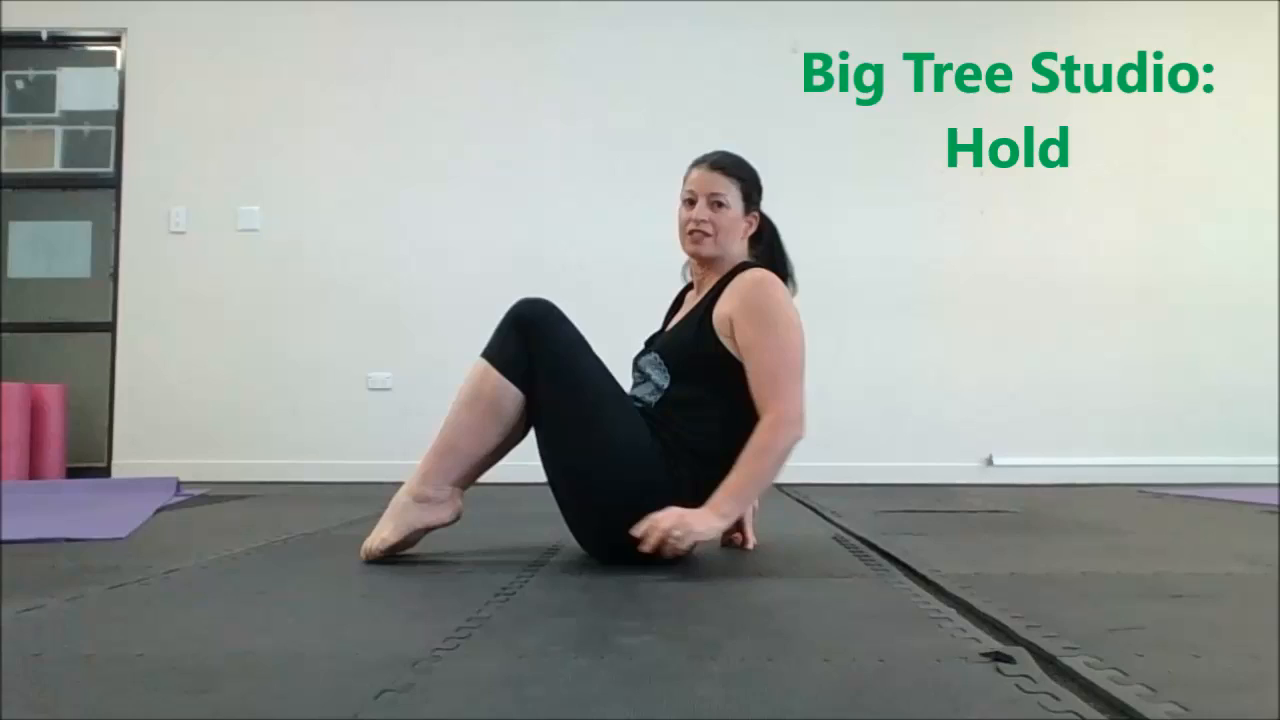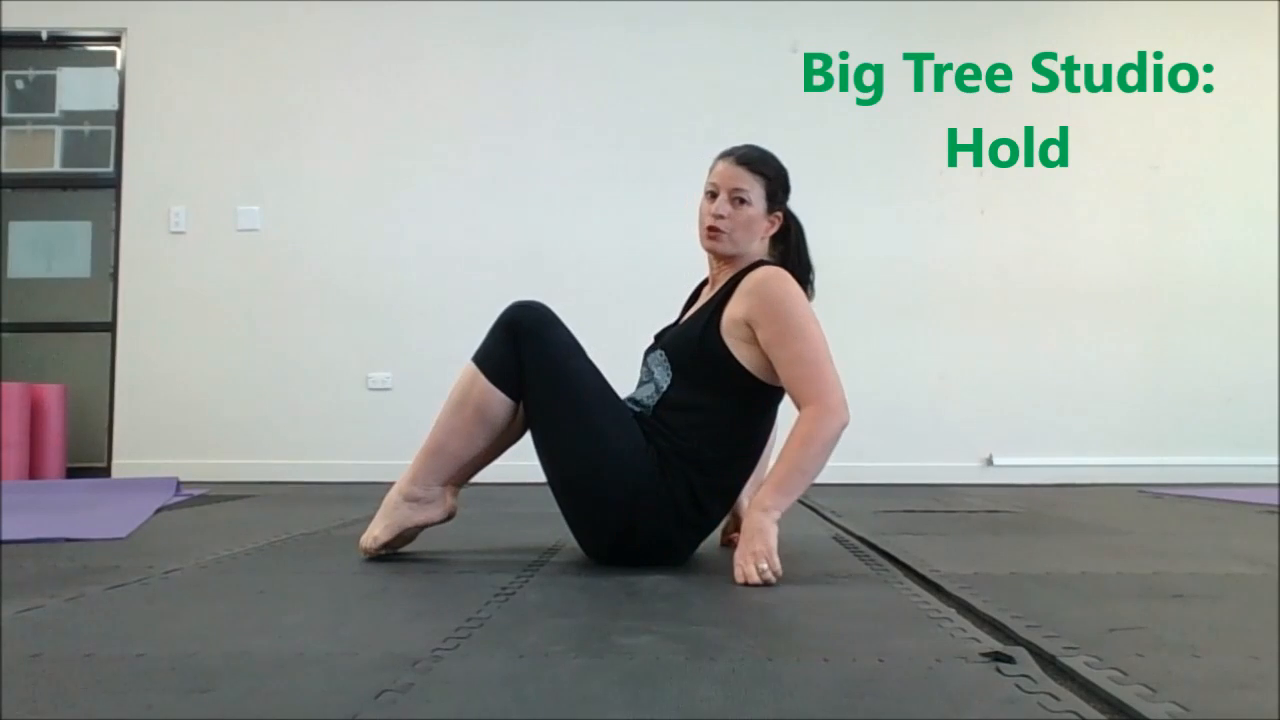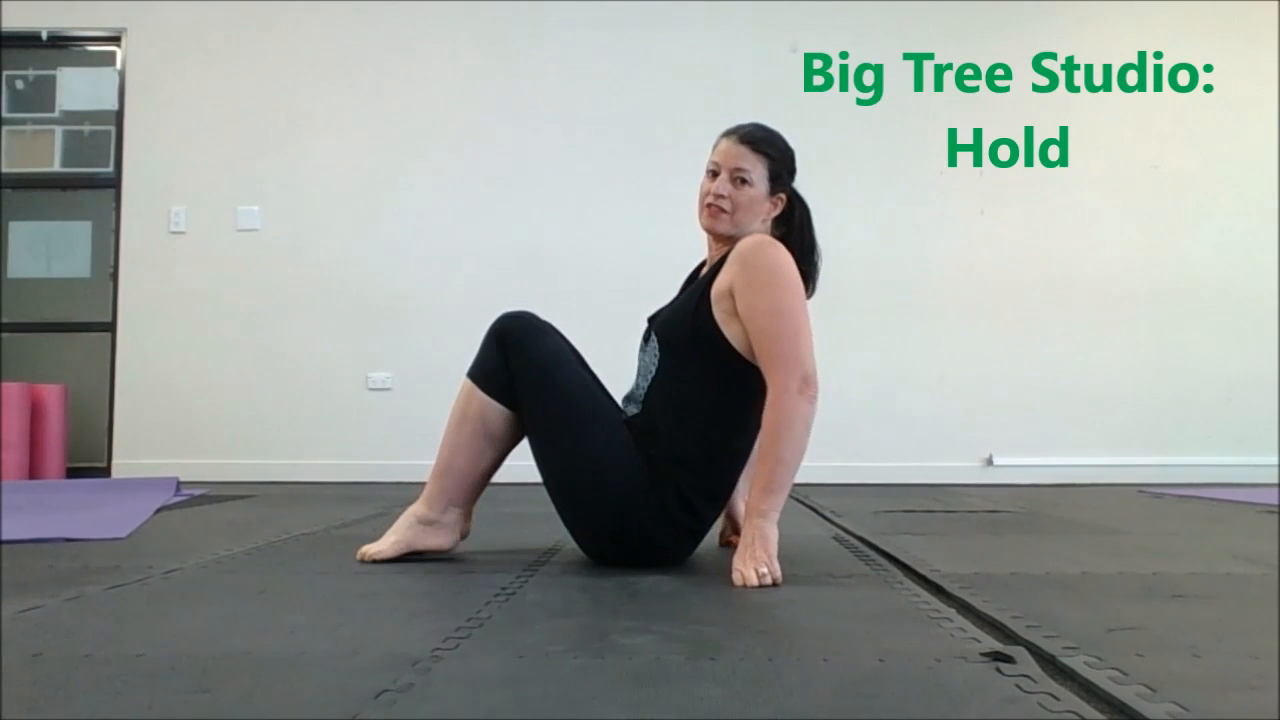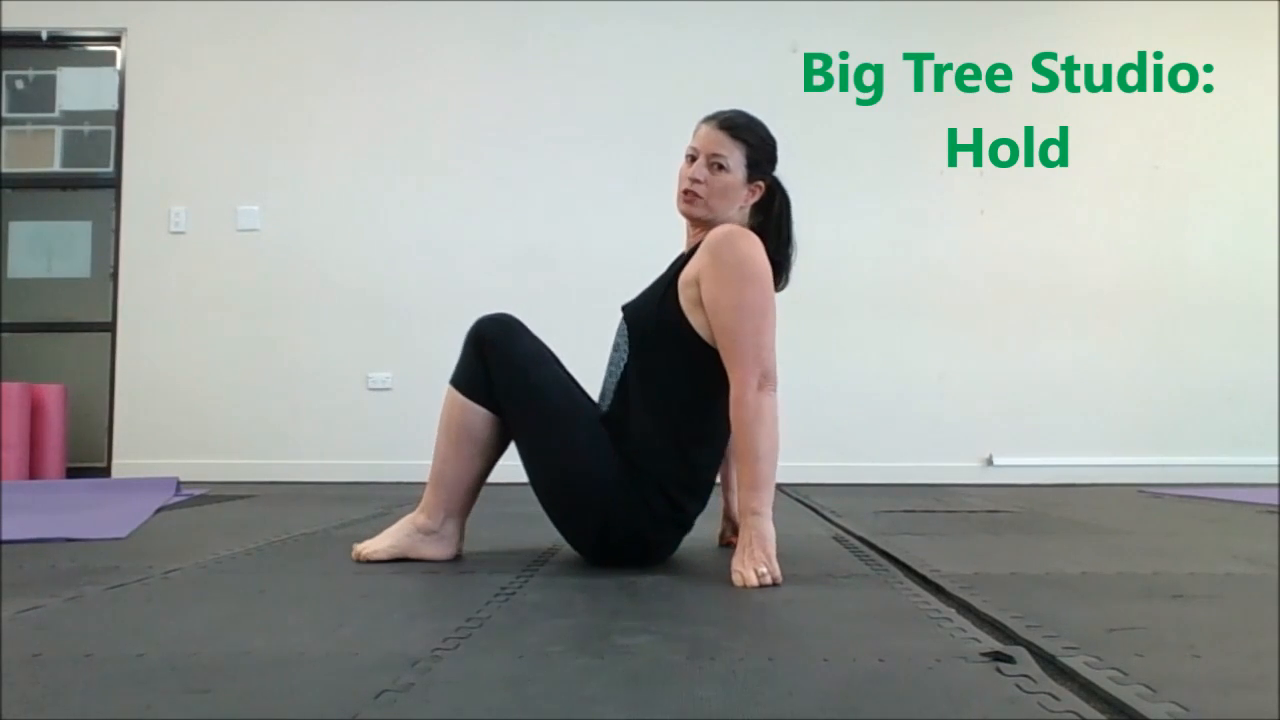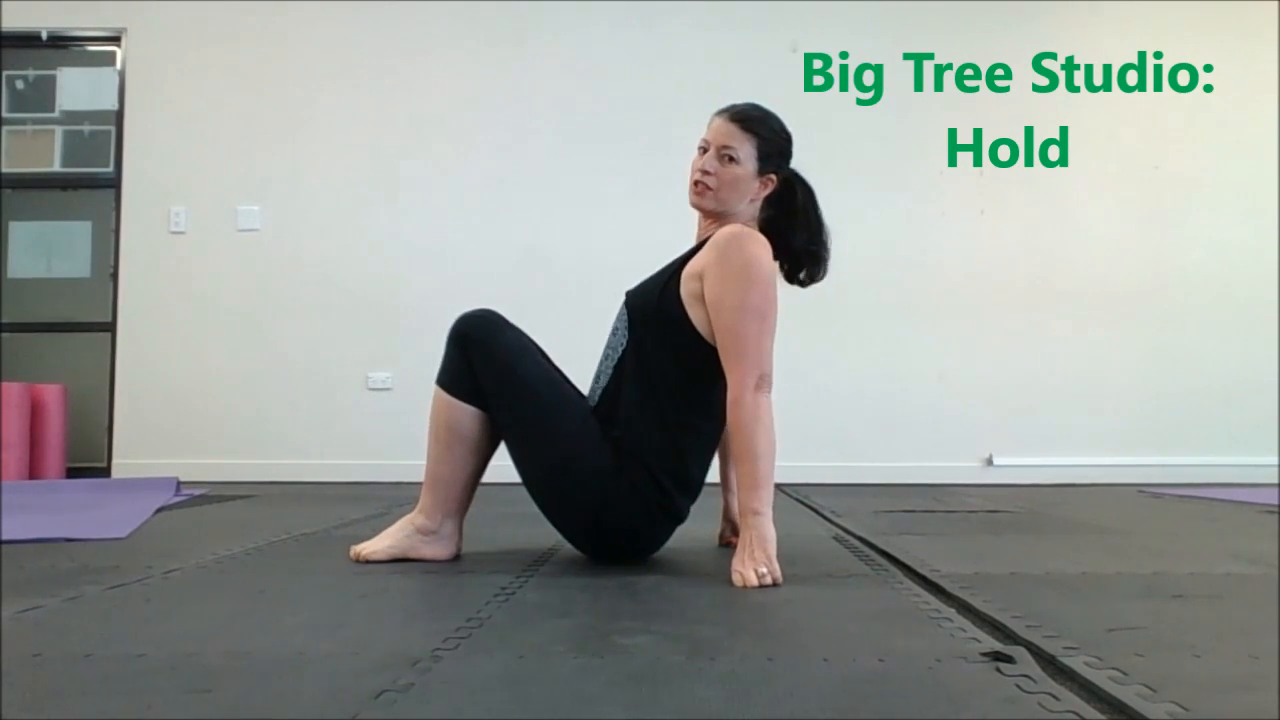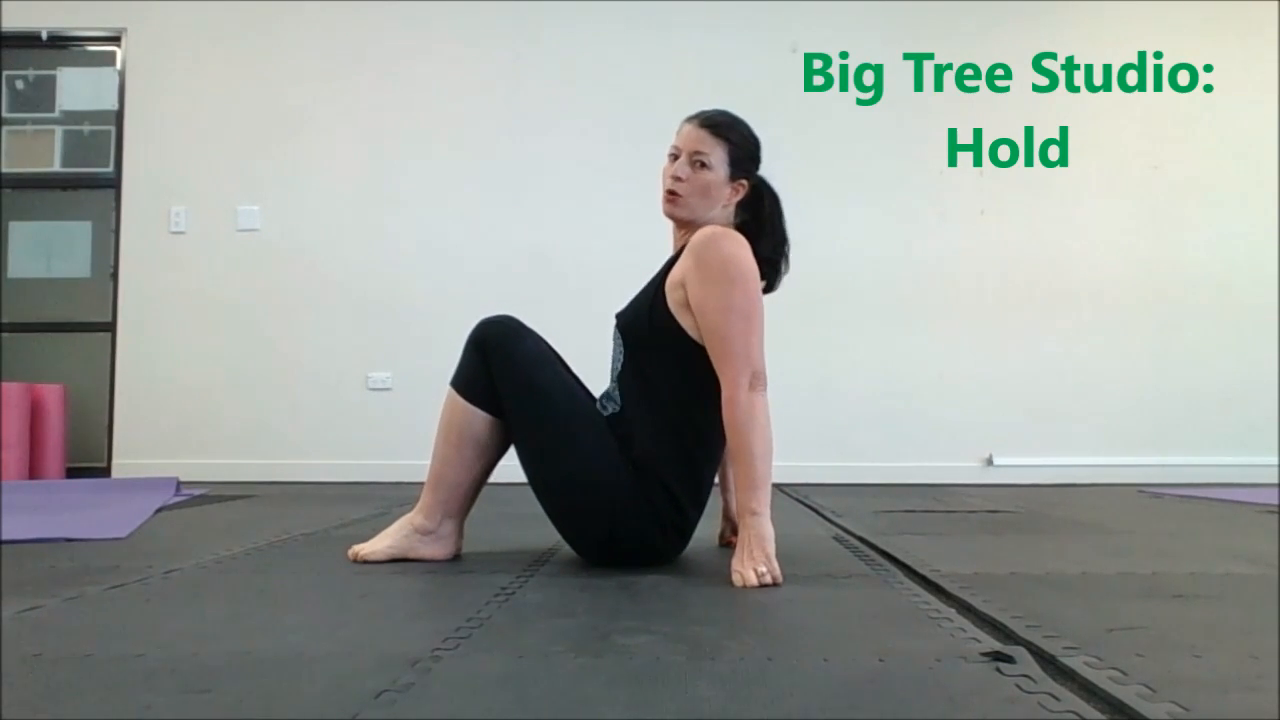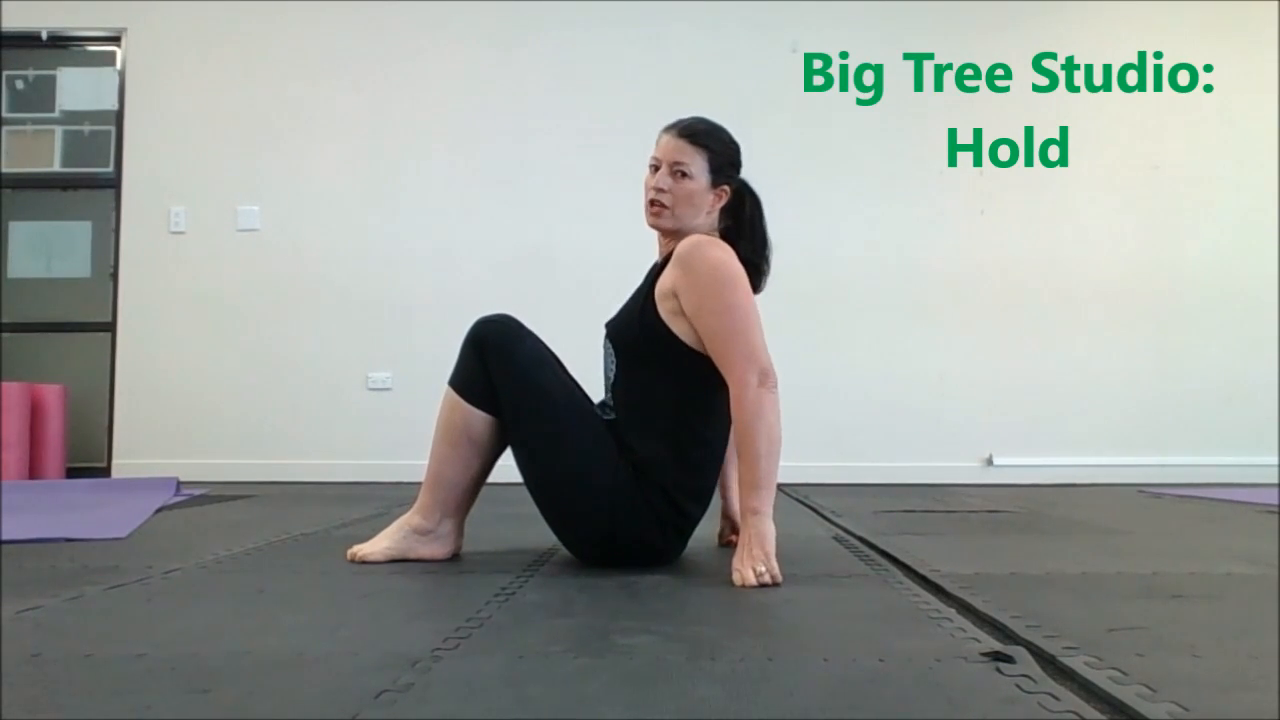
dt=0.4s
person 1, frame 1
left shoulder: (757, 291)
right shoulder: (689, 298)
left elbow: (785, 419)
left wrist: (713, 514)
right wrist: (728, 505)
left hip: (649, 504)
right hip: (630, 501)
left knee: (534, 323)
left ankle: (428, 494)
right ankle: (438, 490)
person 1, frame 2
left shoulder: (768, 289)
right shoulder: (712, 292)
left elbow: (827, 409)
right elbow: (741, 404)
left wrist: (763, 515)
right wrist: (739, 500)
left hip: (648, 513)
right hip: (639, 504)
left knee: (526, 327)
right knee: (532, 351)
left ankle: (419, 494)
right ankle: (434, 488)
person 1, frame 3
left shoulder: (760, 258)
right shoulder: (713, 270)
left elbow: (796, 388)
right elbow: (732, 393)
left wrist: (762, 523)
right wrist: (735, 504)
left hip: (649, 516)
right hip: (644, 509)
left knee: (517, 338)
right knee: (525, 341)
left ankle: (436, 517)
right ankle: (445, 512)
person 1, frame 4
left shoulder: (731, 249)
right shoulder: (704, 257)
left elbow: (755, 386)
right elbow: (714, 393)
left wrist: (757, 524)
right wrist: (733, 507)
left hip: (627, 513)
right hip: (630, 504)
left knee: (495, 340)
right knee: (501, 345)
left ankle: (435, 528)
right ankle: (440, 523)
person 1, frame 5
left shoulder: (739, 249)
right shoulder: (714, 253)
left elbow: (751, 387)
right elbow: (721, 393)
left wrist: (758, 525)
right wrist: (733, 509)
left hip: (620, 504)
right hip: (626, 499)
left knee: (479, 336)
right knee: (485, 340)
left ankle: (433, 528)
right ankle: (438, 523)
person 1, frame 6
left shoulder: (717, 249)
right shoulder: (692, 261)
left elbow: (747, 386)
right elbow: (712, 396)
left wrist: (756, 522)
right wrist: (734, 509)
left hip: (632, 515)
right hip: (633, 504)
left knee: (498, 344)
right knee: (502, 347)
left ankle: (432, 528)
right ankle: (439, 523)
person 1, frame 7
left shoulder: (702, 259)
right shoulder: (678, 266)
left elbow: (755, 384)
right elbow: (710, 397)
left wrist: (758, 523)
right wrist: (732, 508)
left hip: (633, 517)
right hip: (634, 509)
left knee: (495, 342)
right knee: (499, 347)
left ankle: (430, 527)
right ankle: (438, 522)
